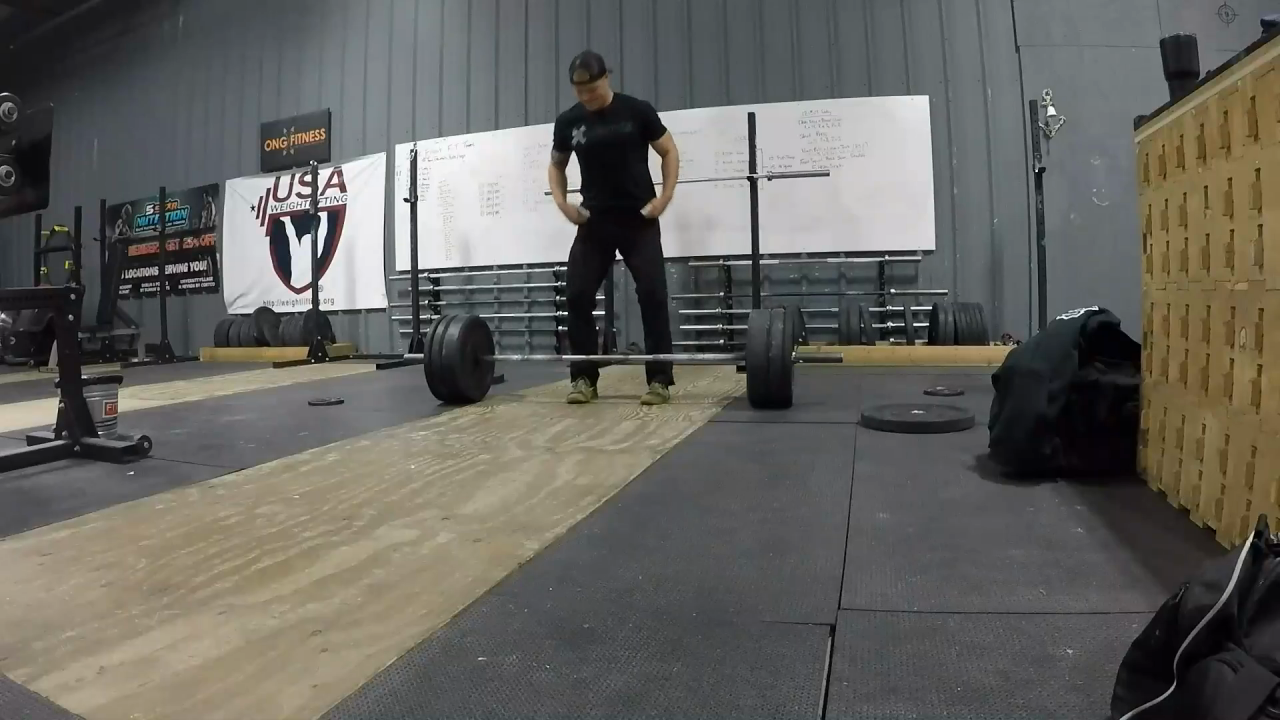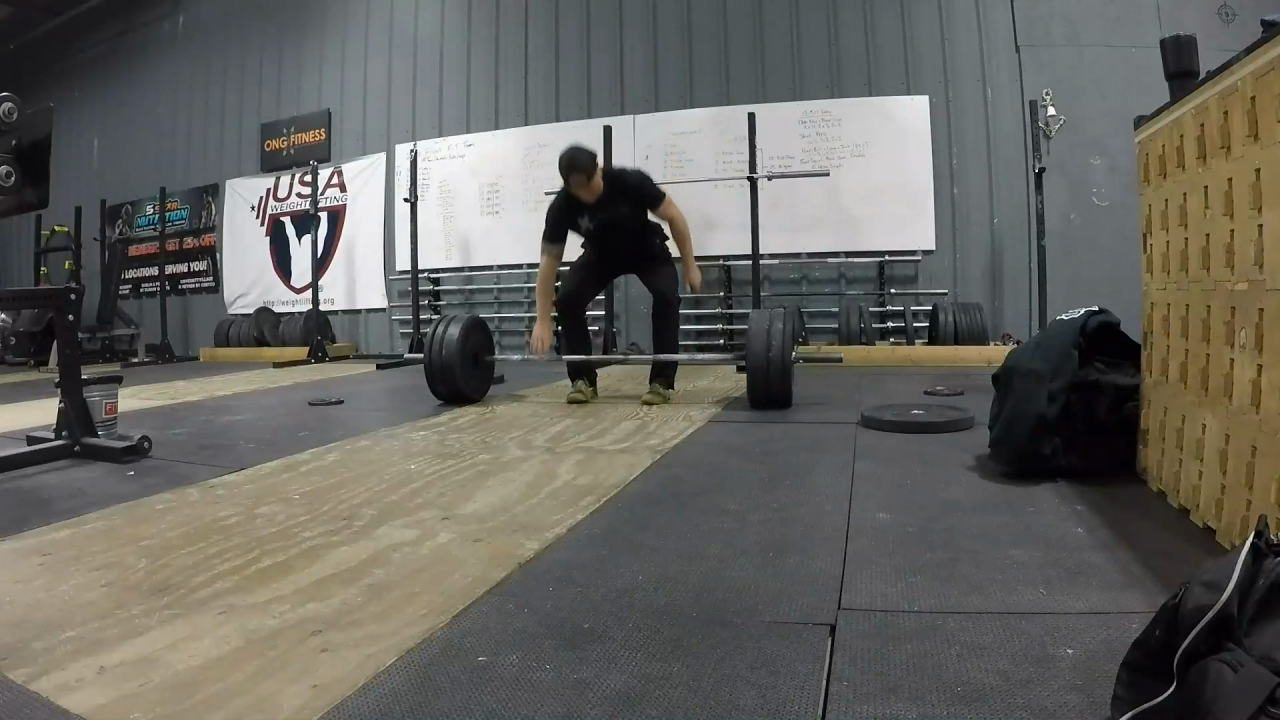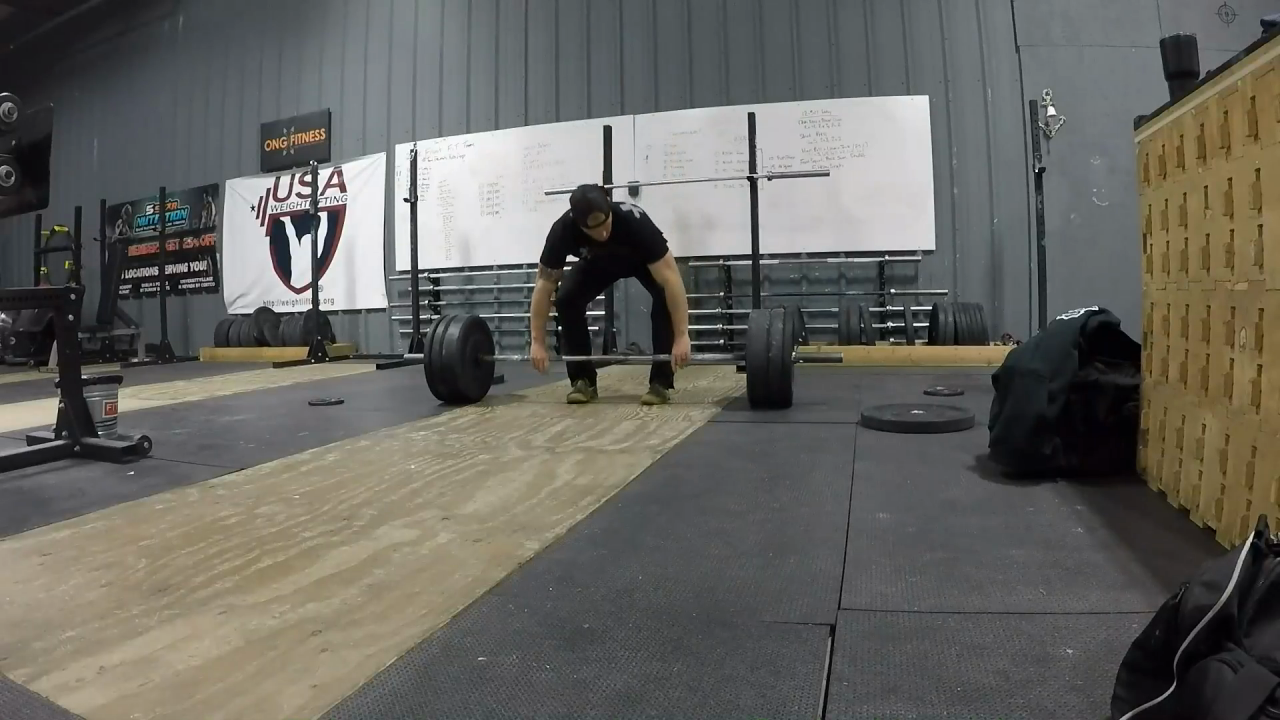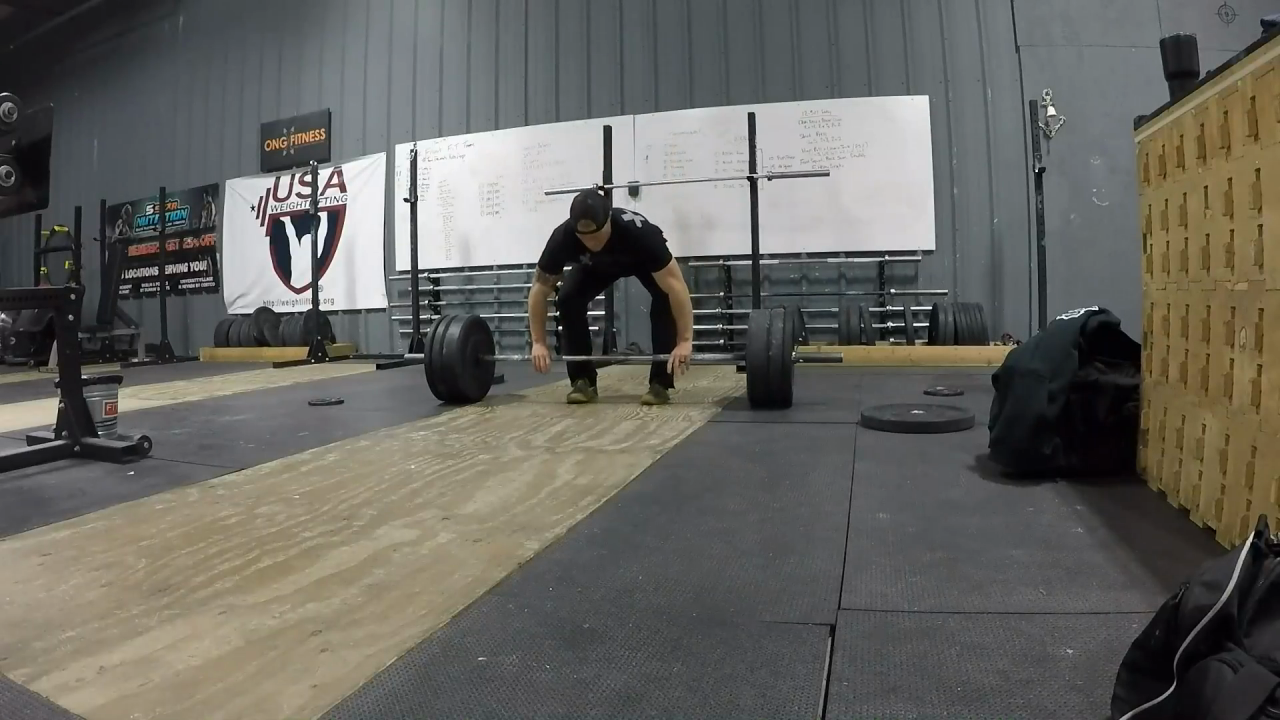
dt=0.4s
person 1, frame 1
left shoulder: (637, 111)
right shoulder: (567, 122)
left elbow: (669, 152)
right elbow: (556, 166)
left wrist: (665, 196)
right wrist: (562, 202)
left hip: (638, 219)
right hip: (593, 221)
left knee: (652, 294)
right knee: (578, 295)
left ankle: (659, 380)
right ankle: (584, 378)
person 1, frame 2
left shoulder: (630, 182)
right shoulder: (561, 207)
left elbow: (673, 217)
right elbow: (549, 262)
left wrist: (689, 266)
right wrist: (541, 322)
left hip: (646, 249)
right hip: (600, 254)
left knee: (667, 295)
right knee: (568, 299)
left ankle: (661, 382)
right ankle: (583, 380)
person 1, frame 3
left shoulder: (633, 221)
right shoulder: (562, 231)
left elbow: (670, 278)
right elbow: (544, 287)
left wrist: (681, 336)
right wrist: (538, 342)
left hip: (642, 259)
right hip: (597, 263)
left knee: (666, 297)
right knee: (566, 299)
left ankle: (660, 382)
right ankle: (583, 380)
person 1, frame 4
left shoulder: (637, 230)
right shoulder: (562, 238)
left elbow: (676, 286)
right elbow: (539, 291)
left wrist: (685, 341)
right wrist: (538, 342)
left hip: (641, 259)
left knee: (665, 297)
right knee: (568, 299)
left ankle: (660, 383)
right ankle: (583, 380)
